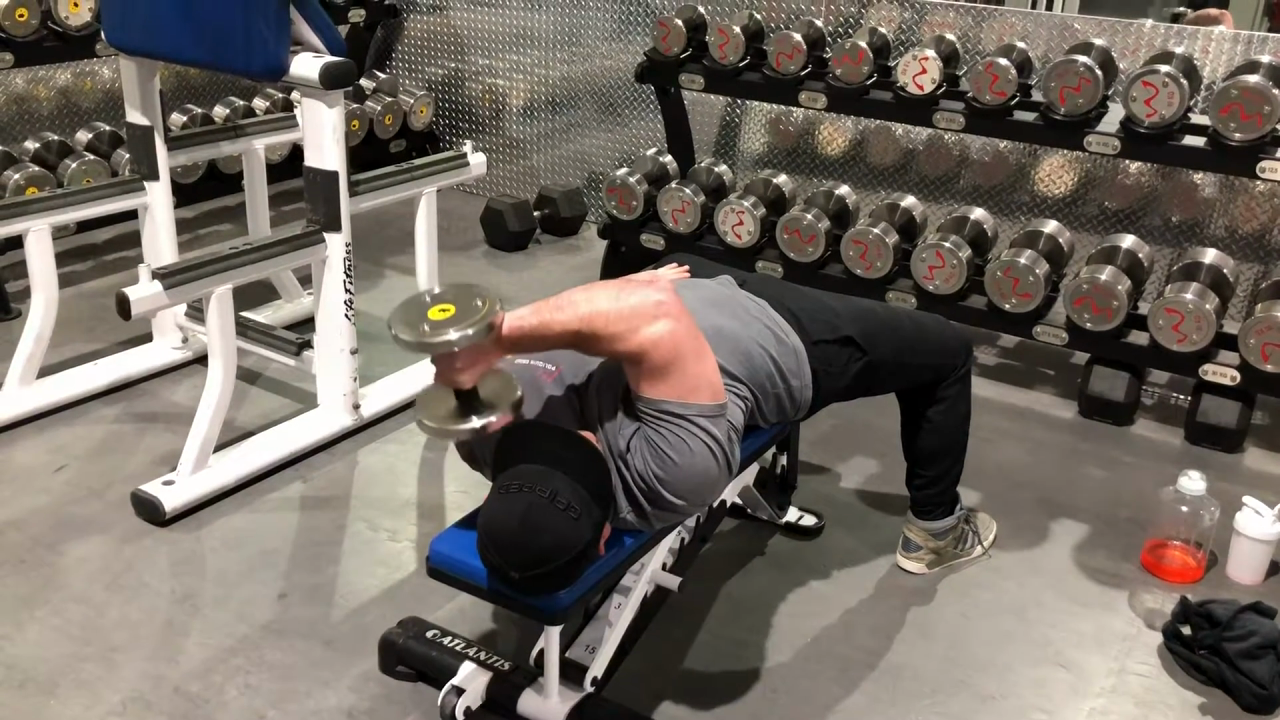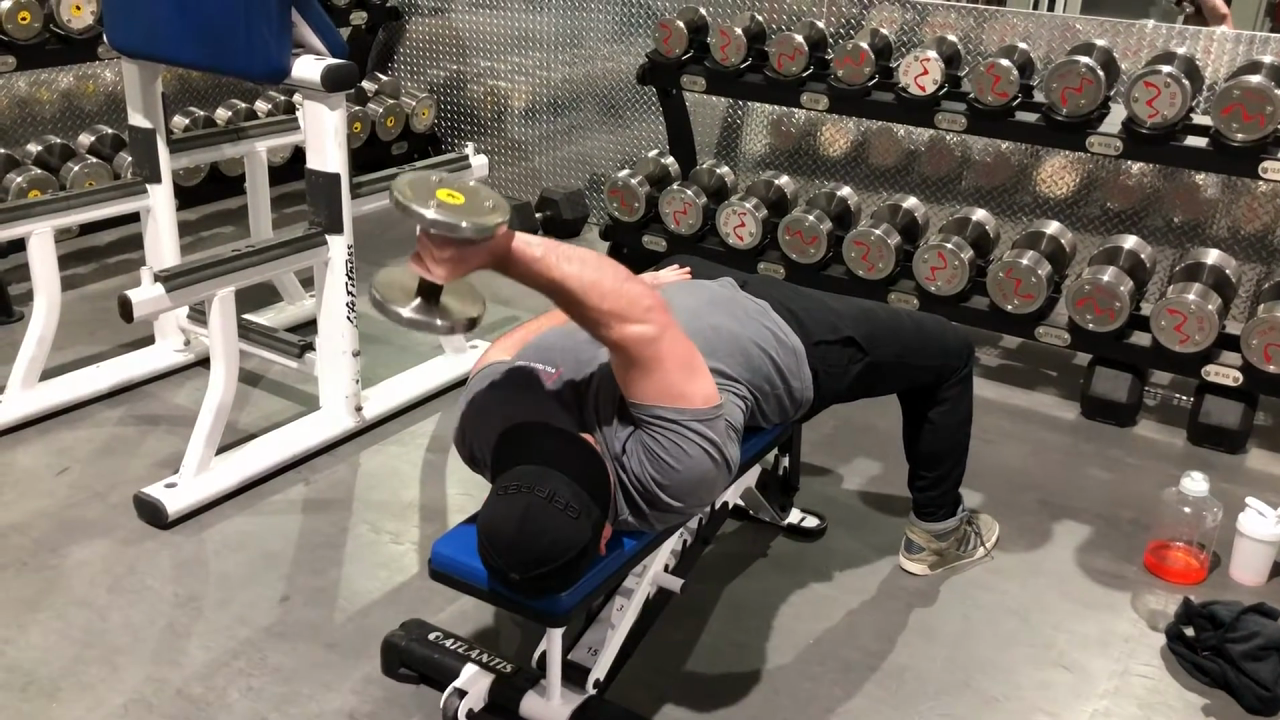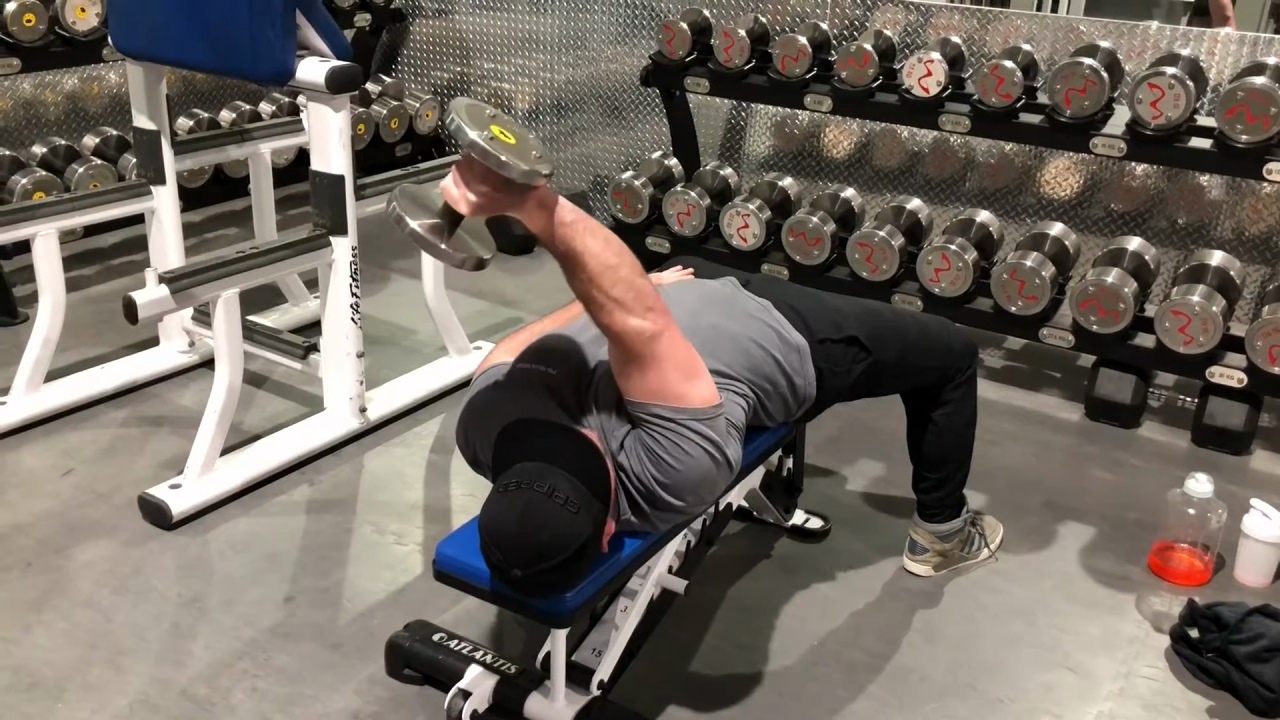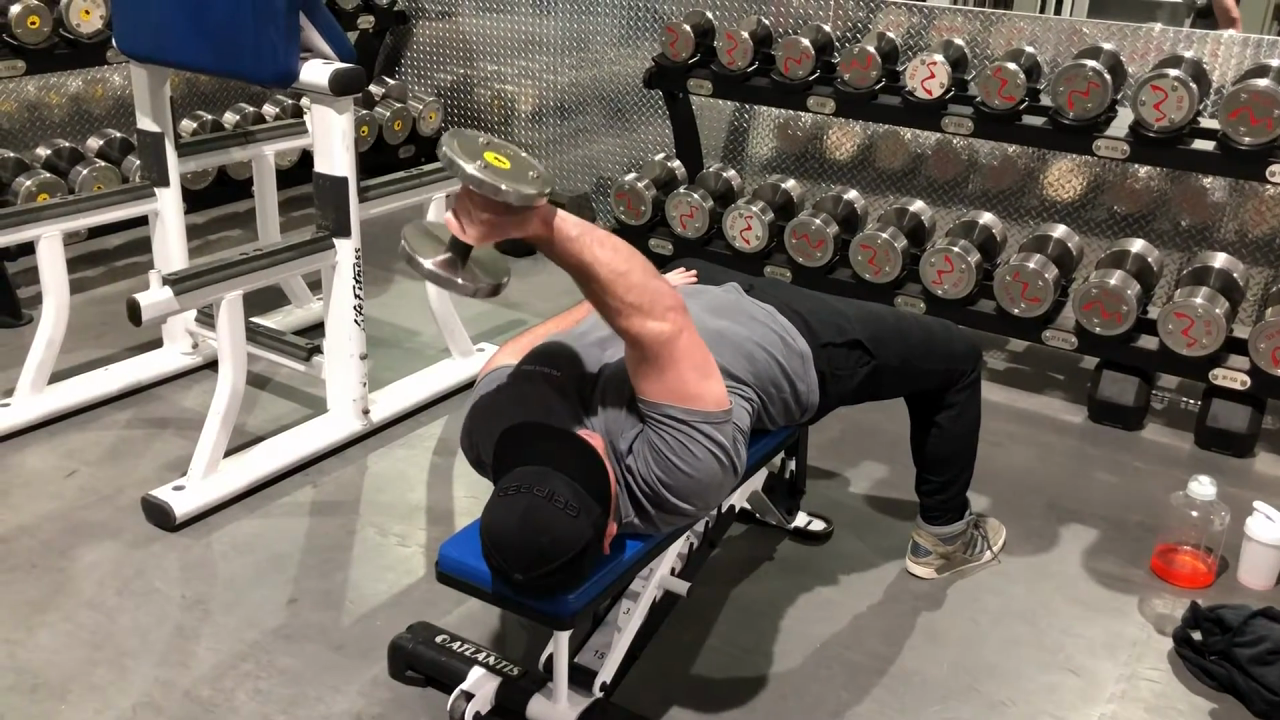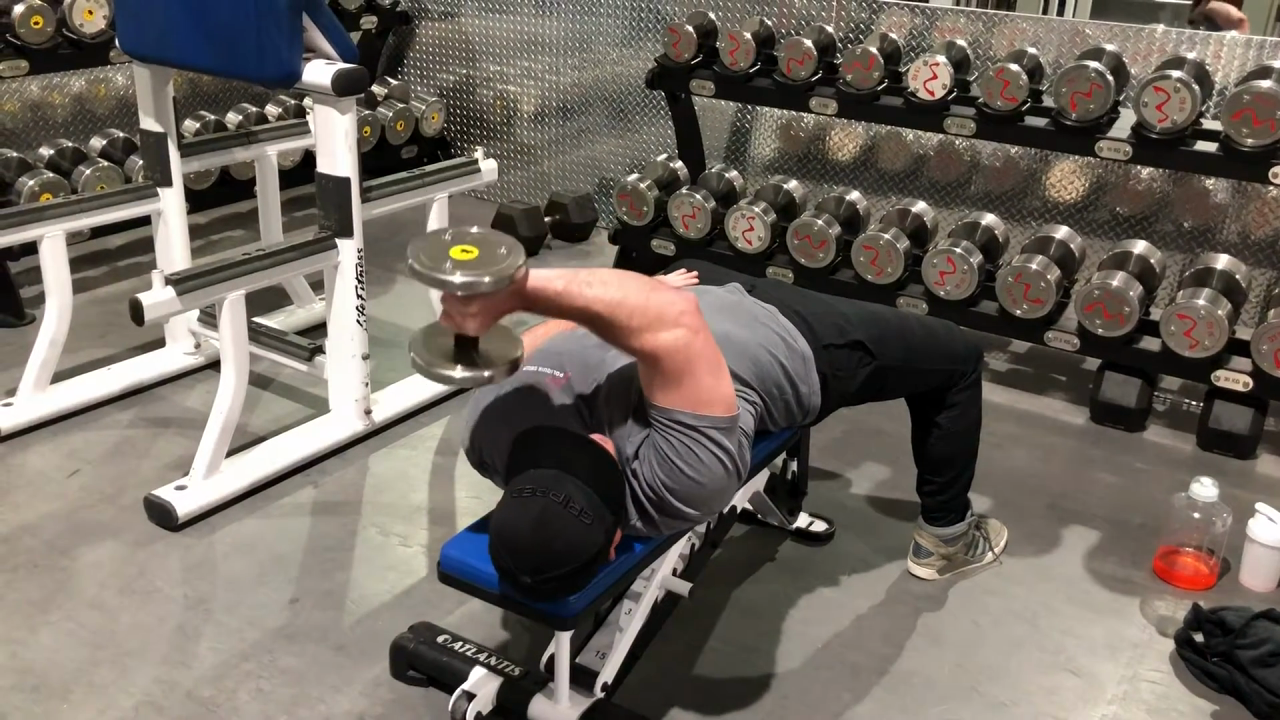
dt=0.5s
person 1, frame 1
left shoulder: (482, 430)
right shoulder: (675, 472)
left elbow: (507, 341)
right elbow: (654, 314)
right wrist: (492, 334)
right knee: (947, 351)
right ankle: (934, 530)
person 1, frame 2
left shoulder: (482, 425)
right shoulder: (673, 474)
left elbow: (507, 346)
right elbow: (639, 322)
right wrist: (492, 249)
right knee: (947, 352)
right ankle: (936, 532)
person 1, frame 3
left shoulder: (480, 424)
right shoulder: (672, 471)
left elbow: (509, 350)
right elbow: (638, 324)
left wrist: (615, 293)
right wrist: (529, 203)
right knee: (952, 354)
right ankle: (940, 532)
person 1, frame 4
left shoulder: (487, 428)
right shoulder: (679, 475)
left elbow: (508, 355)
right elbow: (656, 324)
left wrist: (605, 298)
right wrist: (533, 221)
right knee: (955, 356)
right ankle: (943, 536)
person 1, frame 5
left shoulder: (488, 429)
right shoulder: (678, 484)
right elbow: (671, 322)
right wrist: (513, 290)
right knee: (957, 357)
right ankle: (944, 538)
